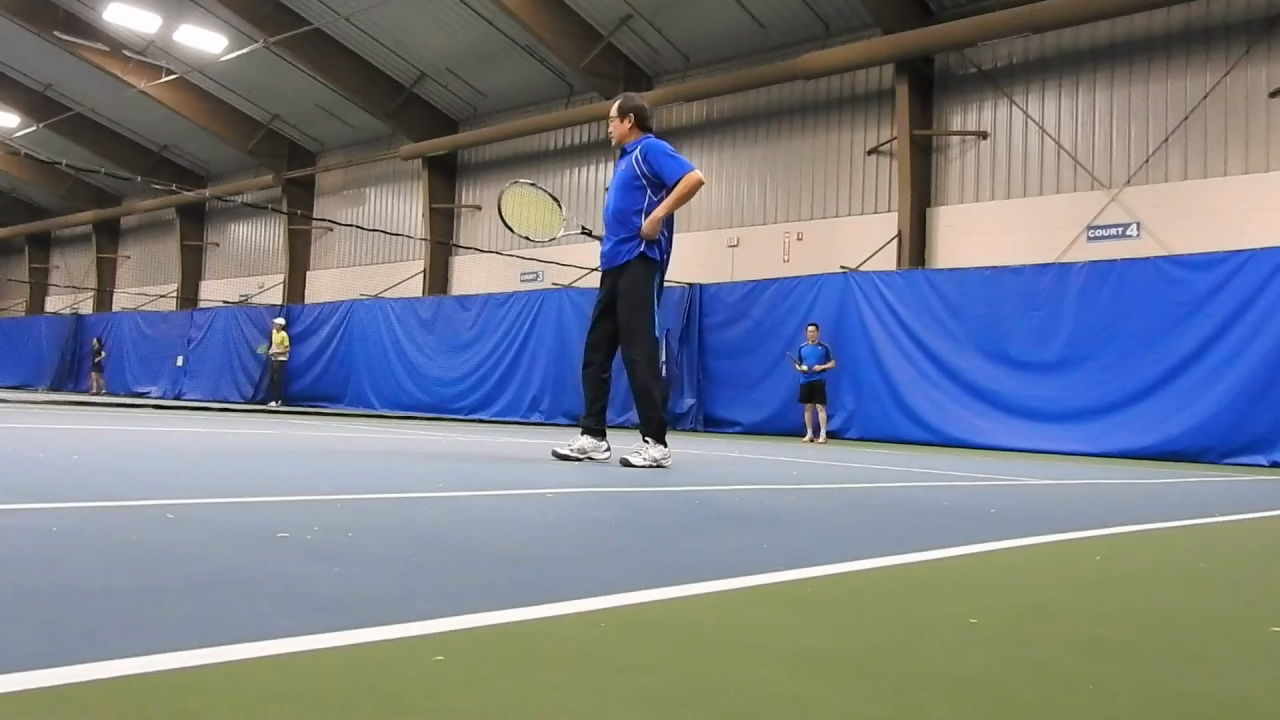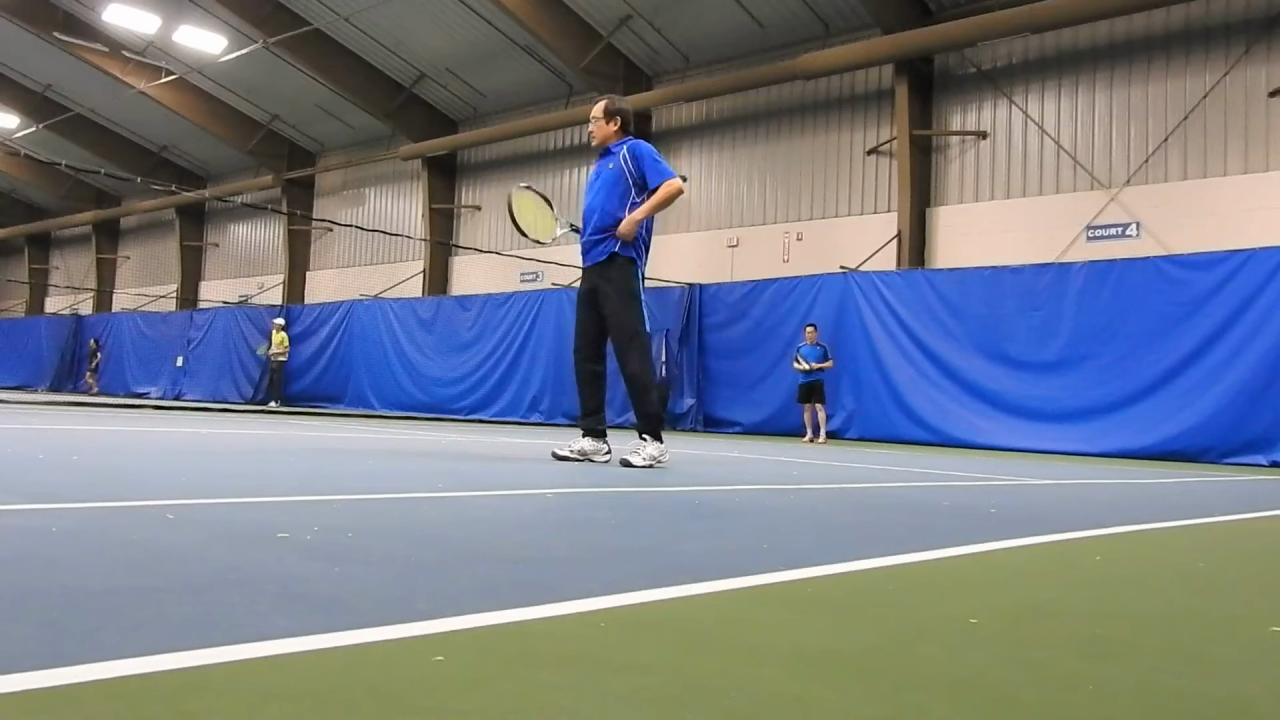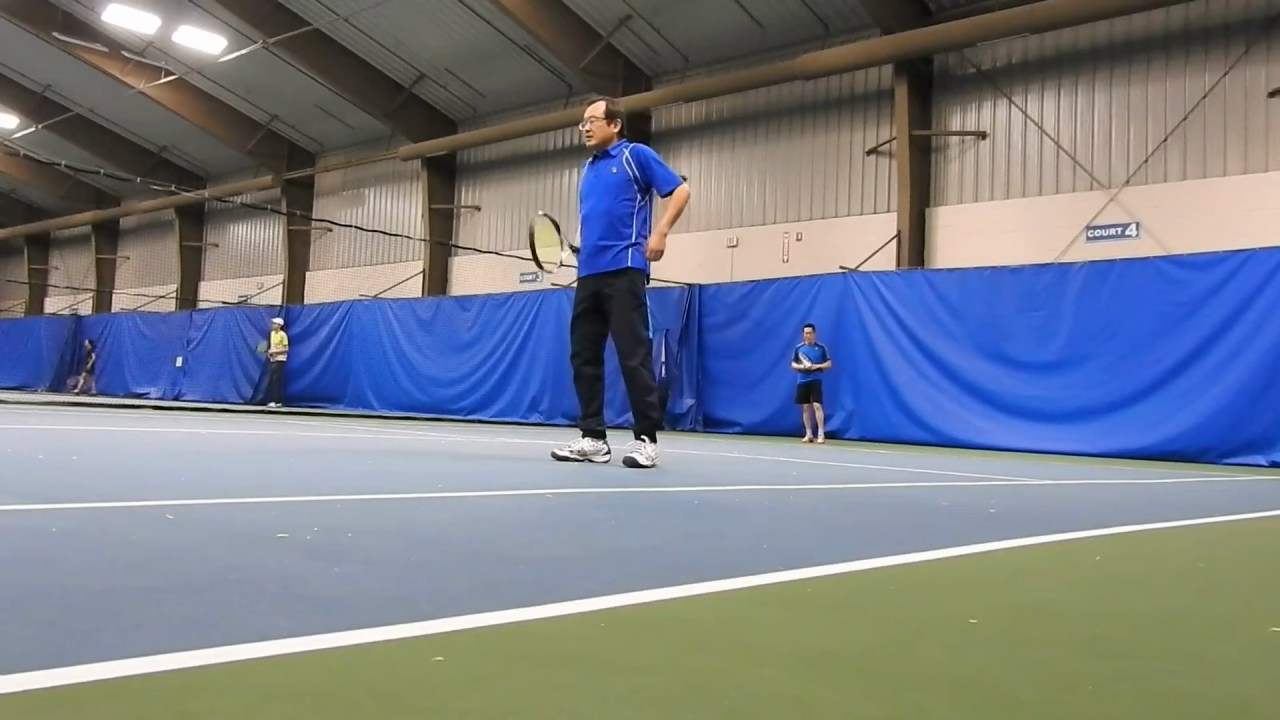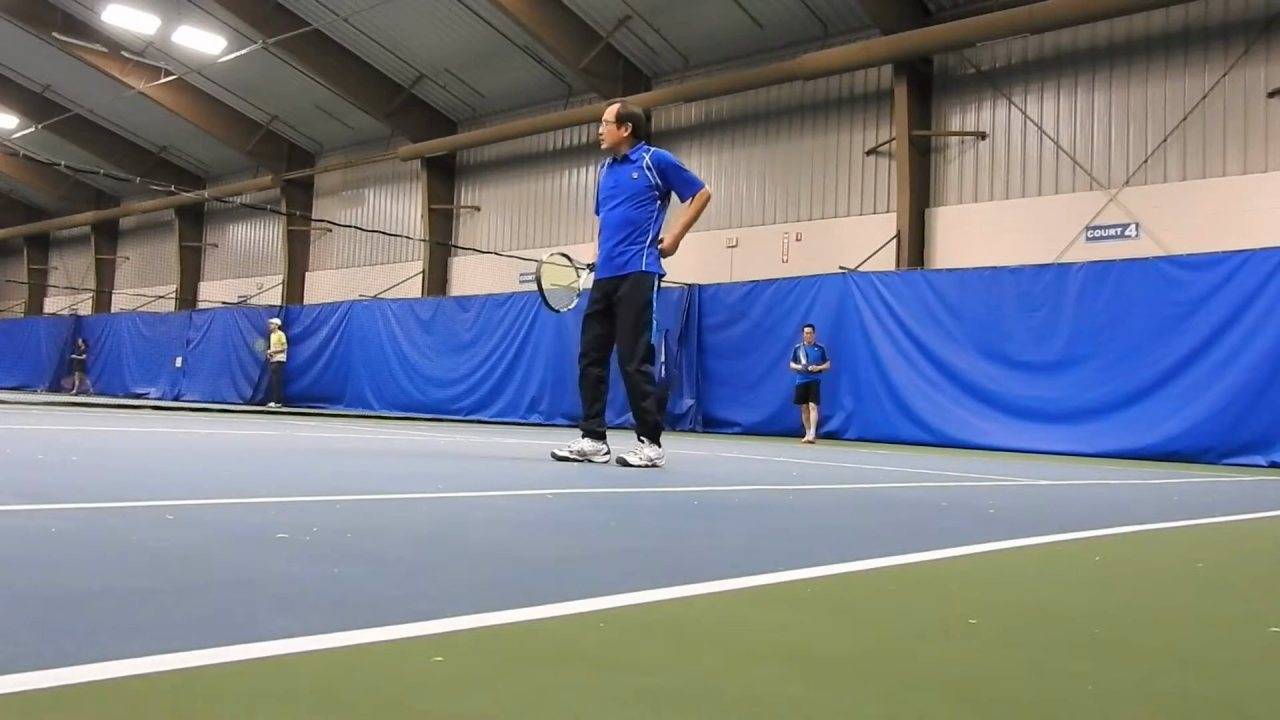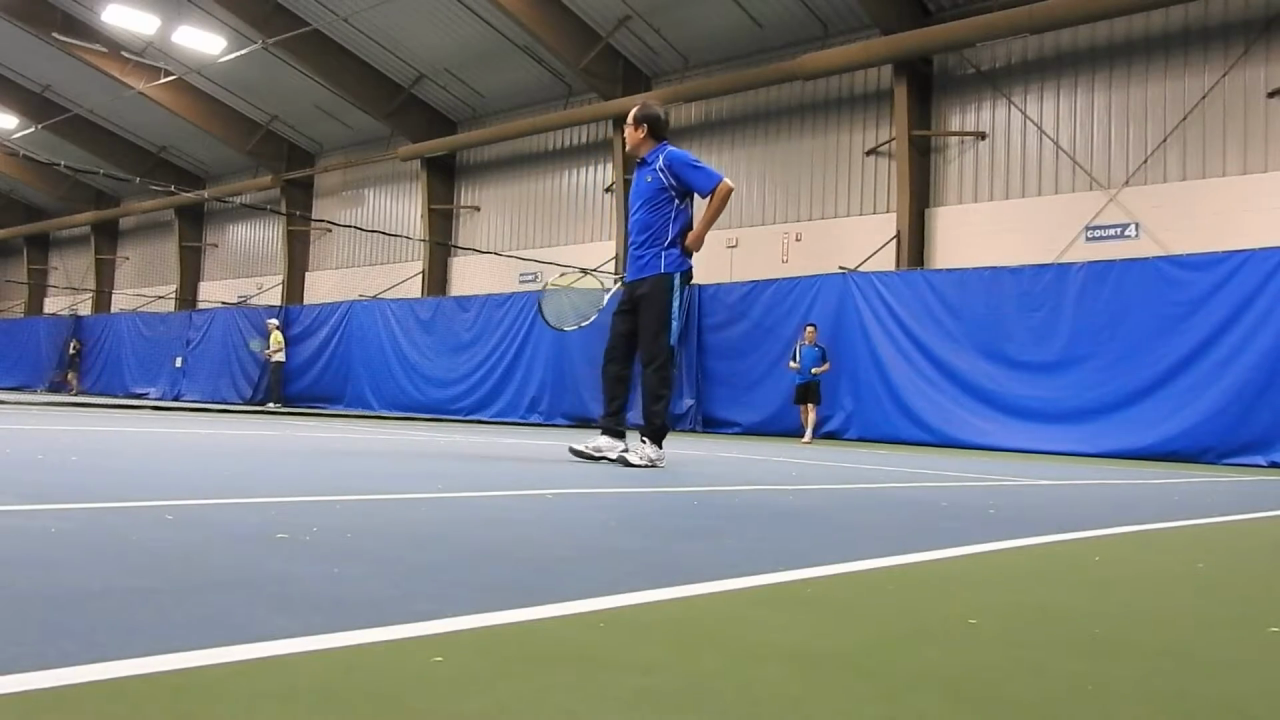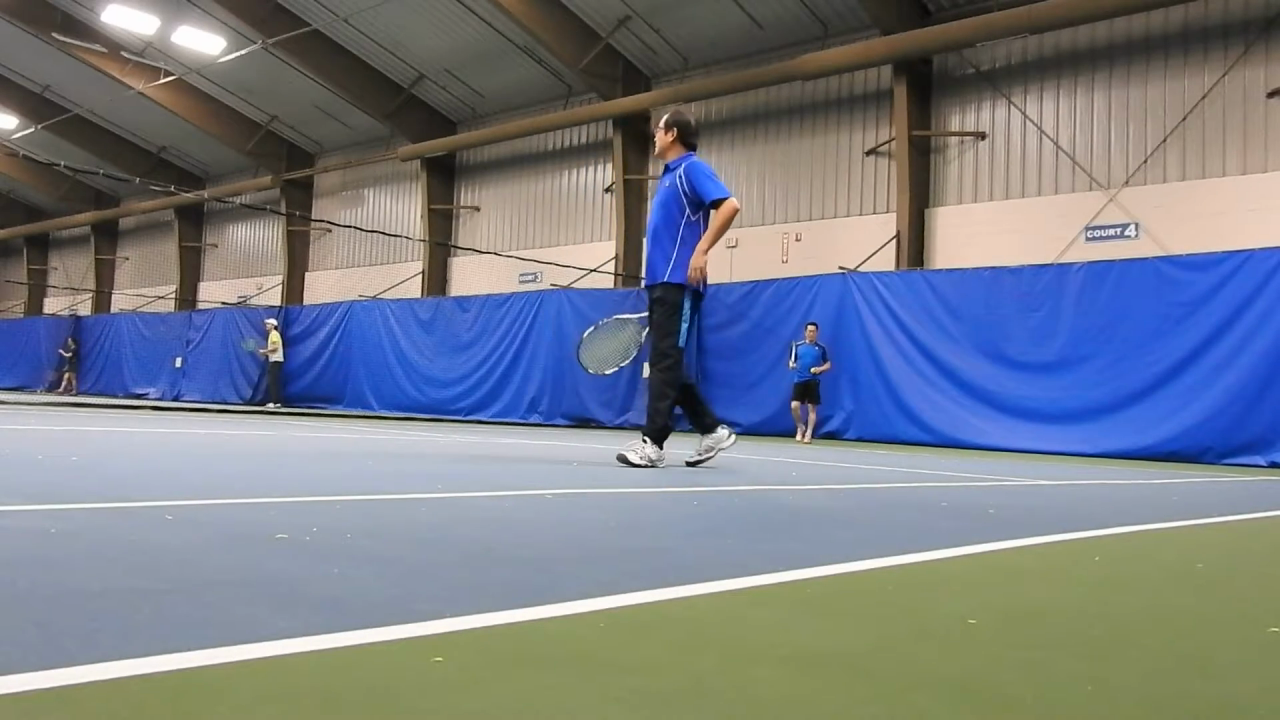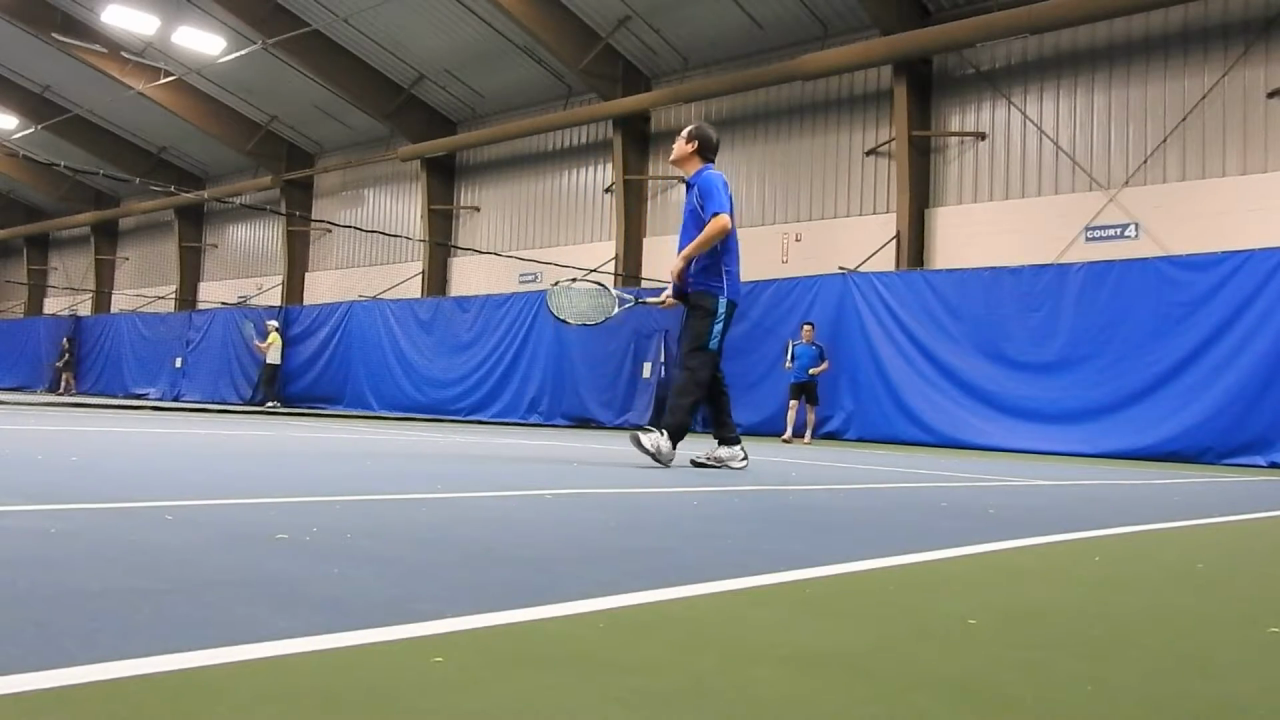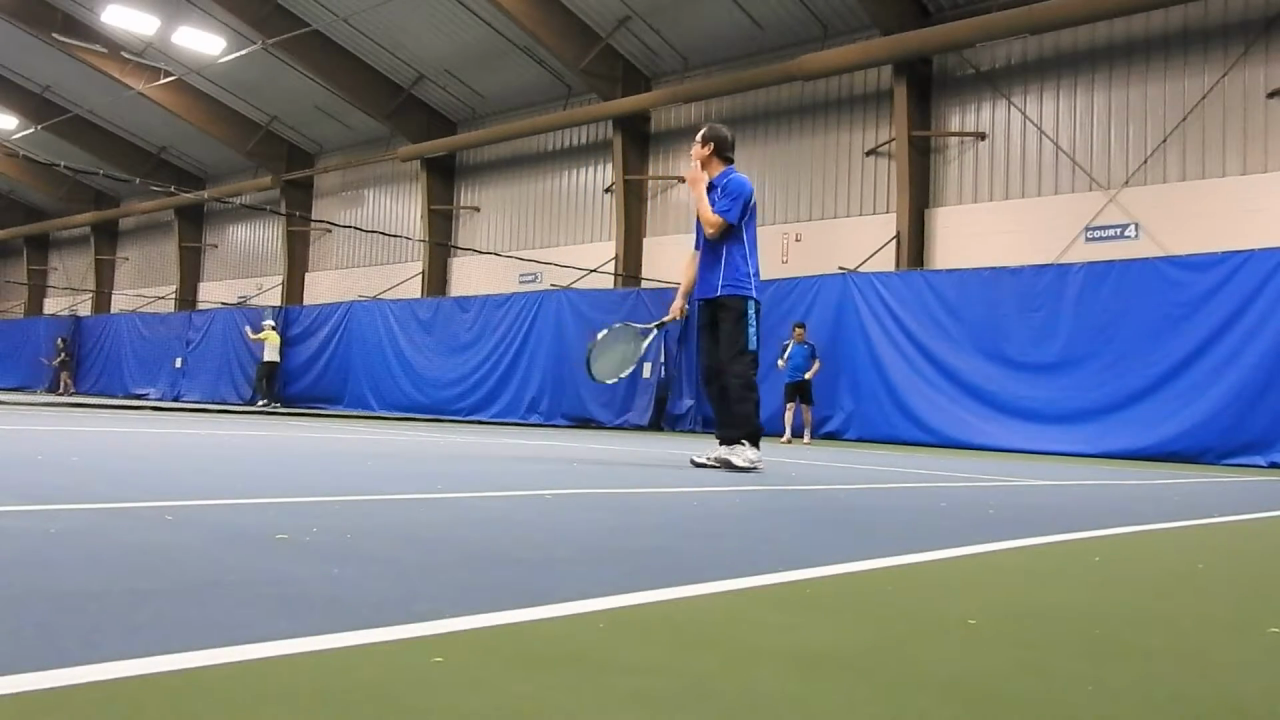
dt=0.3s
person 1, frame 1
left shoulder: (652, 148)
right shoulder: (626, 159)
left elbow: (694, 179)
left wrist: (658, 216)
right wrist: (606, 236)
left hip: (640, 263)
right hip: (613, 265)
left knee: (640, 352)
right knee: (596, 352)
left ankle: (655, 442)
right ankle: (593, 436)
person 1, frame 2
left shoulder: (636, 151)
right shoulder: (600, 165)
left elbow: (674, 186)
left wrist: (636, 217)
right wrist: (584, 233)
left hip: (620, 262)
right hip: (593, 265)
left knee: (632, 351)
right knee: (587, 353)
left ankle: (651, 438)
right ankle: (594, 437)
person 1, frame 3
left shoulder: (637, 155)
right shoulder: (589, 167)
left elbow: (680, 191)
left wrist: (661, 232)
right wrist: (583, 247)
left hip: (625, 269)
right hip: (589, 272)
left knee: (632, 354)
right knee: (584, 355)
left ankle: (647, 439)
right ankle: (592, 437)
person 1, frame 4
left shoulder: (657, 160)
right shoulder: (606, 169)
left elbow: (702, 193)
left wrist: (675, 236)
right wrist: (597, 255)
left hip: (638, 273)
right hip: (605, 275)
left knee: (634, 358)
right knee: (591, 356)
left ankle: (650, 442)
right ankle: (593, 438)
person 1, frame 5
left shoulder: (672, 160)
right shoulder: (643, 168)
left elbow: (723, 188)
left wrist: (698, 232)
left hip: (663, 273)
right hip: (636, 277)
left knee: (655, 359)
right knee: (616, 356)
left ankle: (652, 443)
right ankle: (611, 435)
person 1, frame 6
left shoulder: (692, 169)
right shoulder: (669, 175)
left elbow: (730, 206)
left wrist: (702, 252)
left hip: (678, 282)
right hip: (660, 282)
left knee: (665, 362)
right knee: (664, 364)
left ankle: (654, 442)
right ankle: (712, 430)
person 1, frame 7
left shoulder: (711, 180)
right shoulder: (694, 188)
left elbow: (723, 224)
left wrist: (684, 257)
right wrist: (674, 289)
left hip: (713, 292)
right hip: (697, 293)
left knee: (694, 365)
right knee: (704, 370)
left ankle: (667, 436)
right ankle: (729, 446)
person 1, frame 8
left shoulder: (737, 184)
right shoulder: (708, 191)
left elbow: (712, 227)
left wrist: (697, 188)
right wrist: (681, 296)
left hip: (737, 293)
right hip: (710, 296)
left knee: (738, 369)
right knee: (713, 371)
left ankle: (748, 444)
right ankle: (728, 444)
